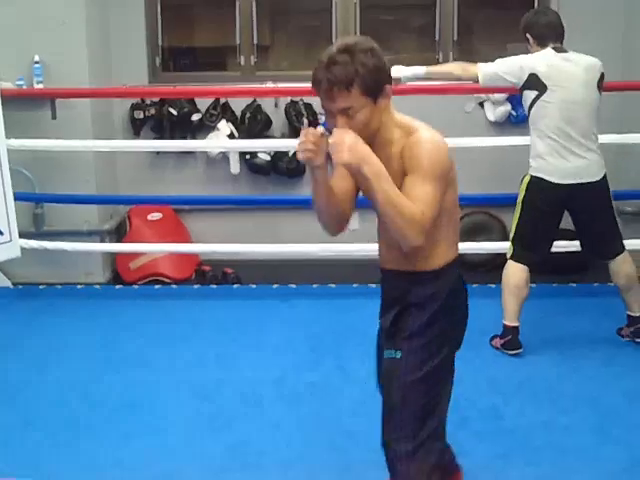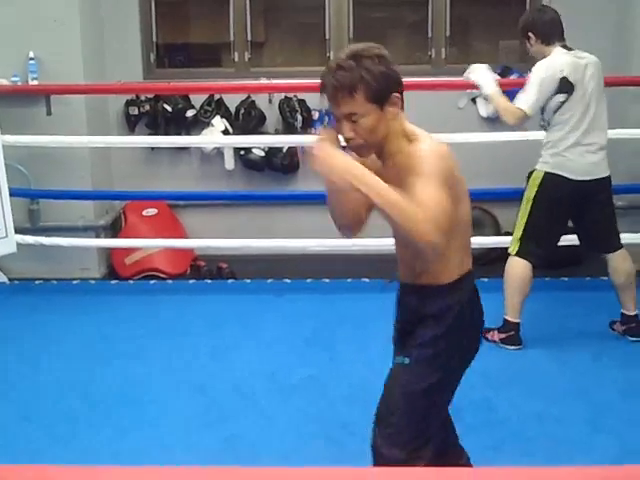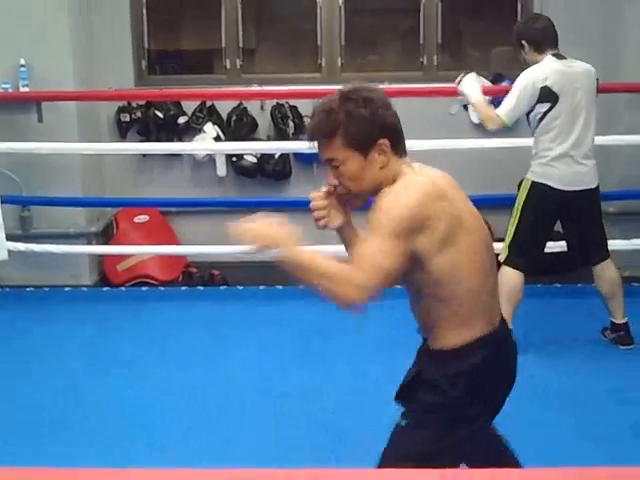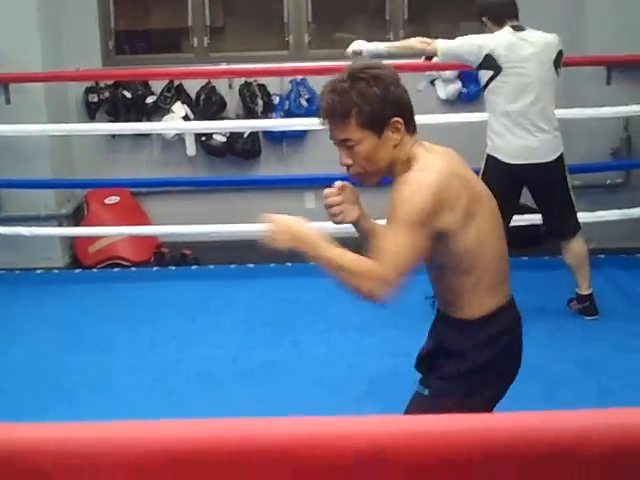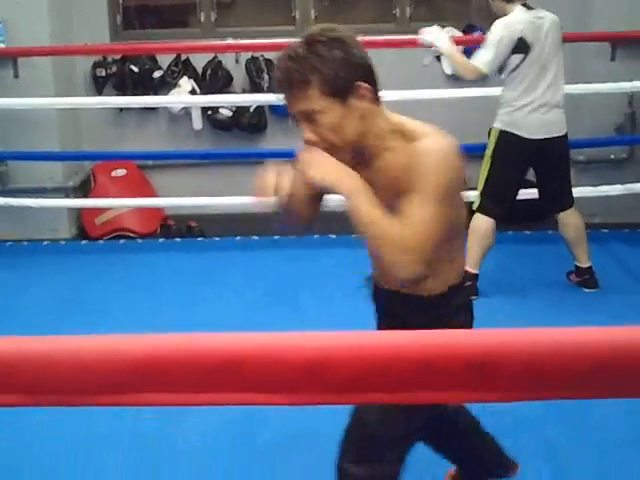
dt=0.7s
person 1, frame 1
left shoulder: (424, 145)
right shoulder: (354, 147)
left elbow: (413, 235)
right elbow: (333, 224)
left wrist: (367, 163)
right wrist: (317, 169)
left hip: (434, 296)
right hip: (396, 289)
left knee: (406, 435)
right knee: (403, 400)
person 1, frame 2
left shoulder: (426, 154)
right shoulder: (370, 153)
left elbow: (429, 236)
right elbow: (349, 226)
left wrist: (360, 176)
right wrist: (338, 181)
left hip: (447, 310)
right hip: (414, 301)
left knee: (394, 443)
right knee: (418, 409)
right ankle: (457, 472)
person 1, frame 3
left shoulder: (406, 201)
right shoulder: (427, 182)
left elbow: (353, 289)
right elbow: (382, 269)
left wrist: (282, 240)
right wrist: (343, 227)
left hip: (462, 372)
right hip: (486, 349)
right knee: (471, 438)
person 1, frame 4
left shoulder: (421, 184)
right shoulder: (427, 168)
left elbow: (378, 282)
right elbow: (393, 250)
left wrist: (305, 239)
right wrist: (358, 219)
left hip: (475, 345)
right hip: (465, 329)
person 1, frame 5
left shoulder: (430, 154)
right shoulder: (326, 141)
left elbow: (404, 263)
right elbow: (300, 216)
left wrist: (348, 185)
right wrist: (286, 190)
left hip: (431, 314)
right hip: (392, 303)
right knee: (423, 404)
person 2, frame 1
left shoulder: (526, 65)
right shoulder: (594, 66)
left elbow: (465, 71)
left wrist: (417, 71)
left hip: (547, 177)
right hip: (592, 176)
left knee: (520, 256)
left ankle: (510, 334)
person 2, frame 2
left shoulder: (547, 69)
right shoulder: (592, 62)
left elbow: (512, 116)
left wrist: (487, 83)
left hip: (557, 173)
right hip: (597, 172)
left knee: (523, 251)
right knee: (612, 247)
left ankle: (509, 328)
person 2, frame 3
left shoulder: (532, 78)
right shoulder: (587, 72)
left elbow: (494, 123)
left wrist: (473, 91)
left hip: (545, 182)
right hip: (585, 181)
left knee: (513, 261)
right knee: (598, 257)
right ankle: (620, 327)
person 2, frame 4
left shoulder: (486, 46)
right shoulder: (552, 42)
left elbow: (425, 46)
left wrist: (373, 47)
left hip: (505, 157)
right hip: (548, 154)
right knee: (568, 230)
right ankle: (586, 298)
person 2, frame 5
left shoulder: (507, 26)
left elbow: (471, 72)
left wrist: (442, 42)
left hip: (516, 130)
right hip: (554, 129)
left knee: (489, 207)
right knee: (563, 204)
left ankle: (469, 278)
right ankle: (585, 271)
